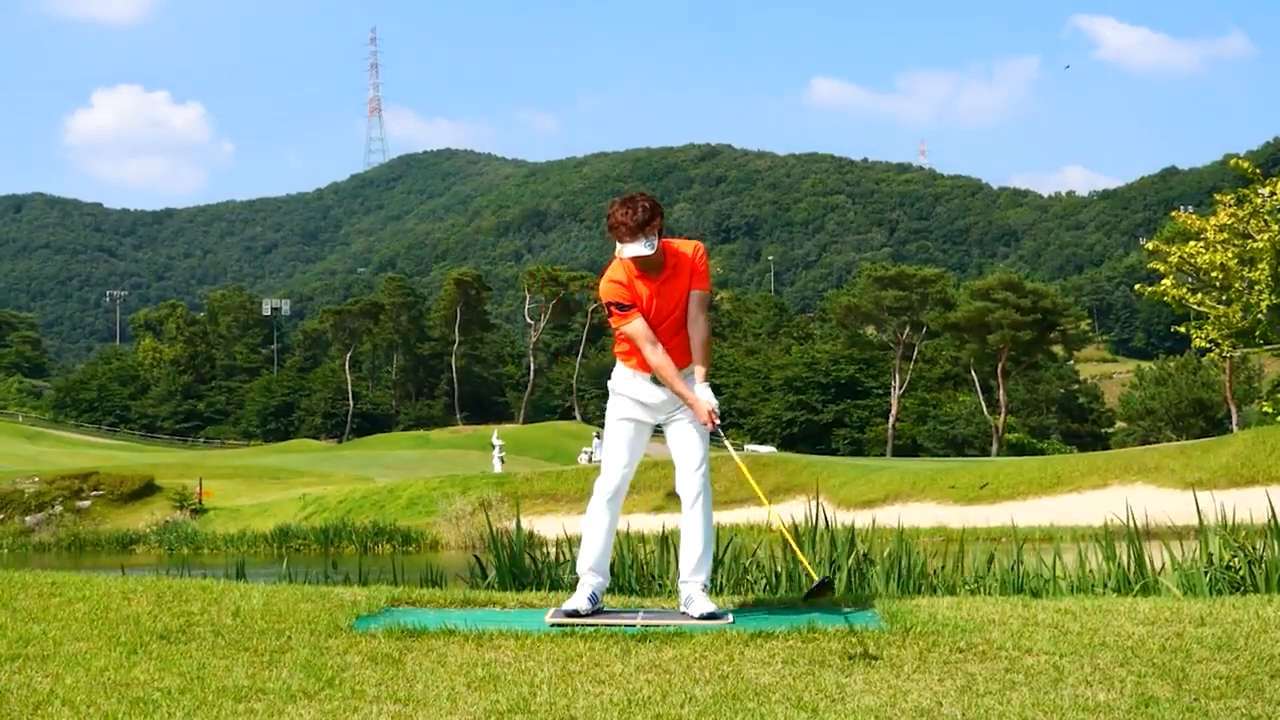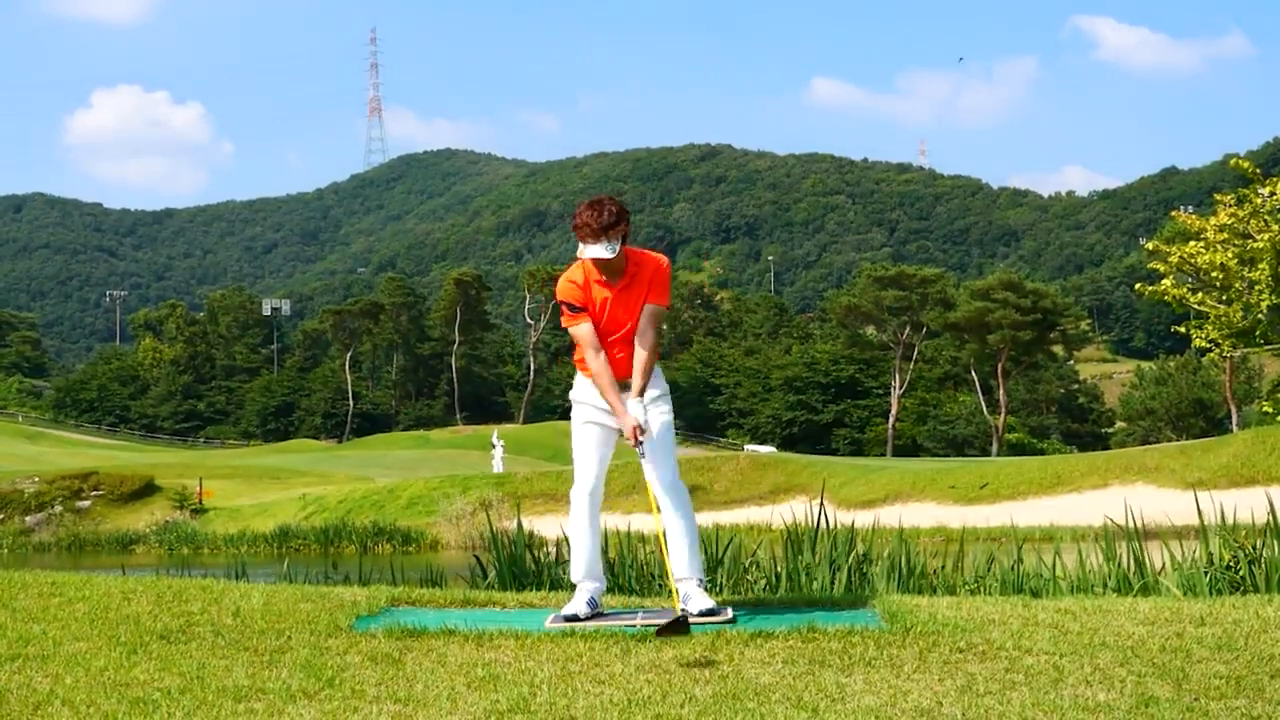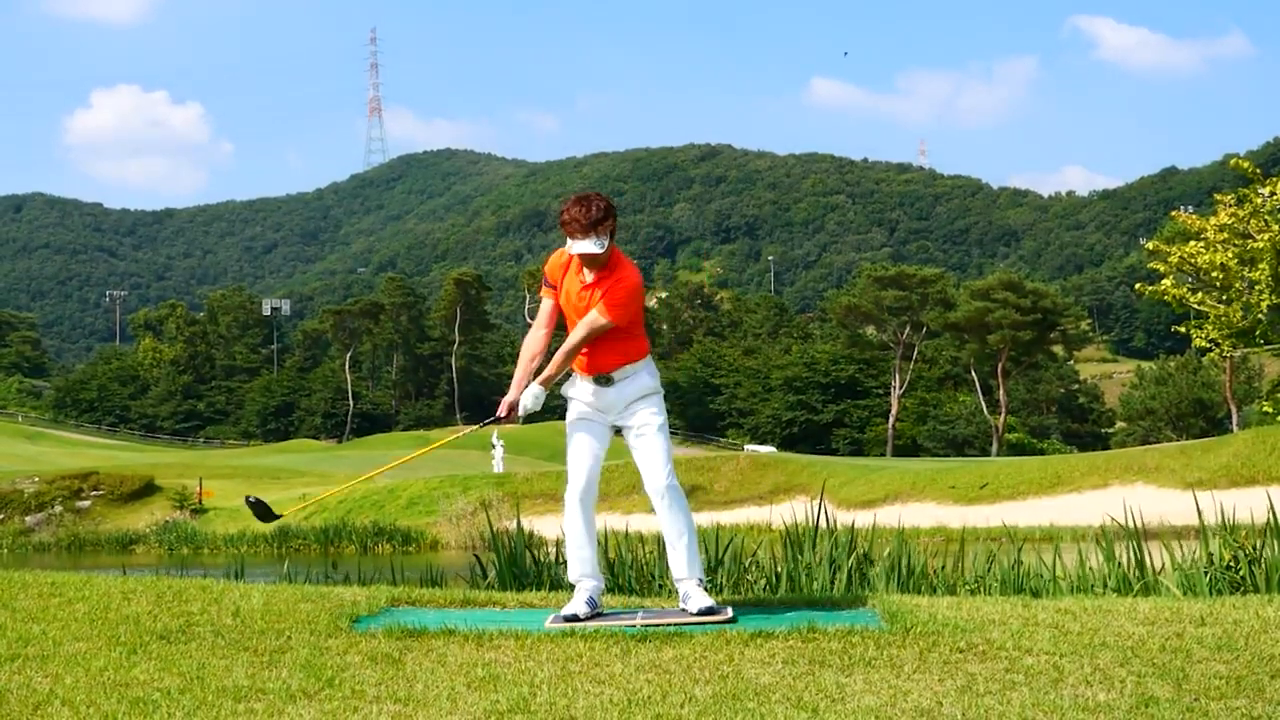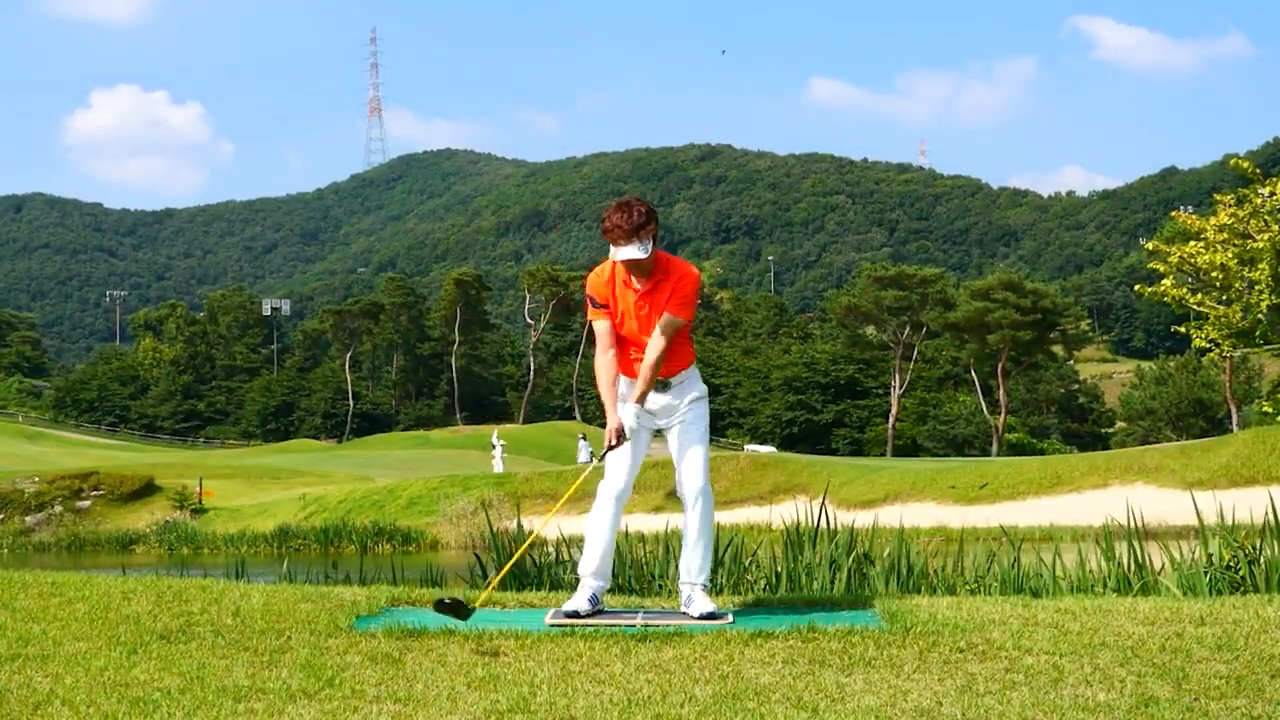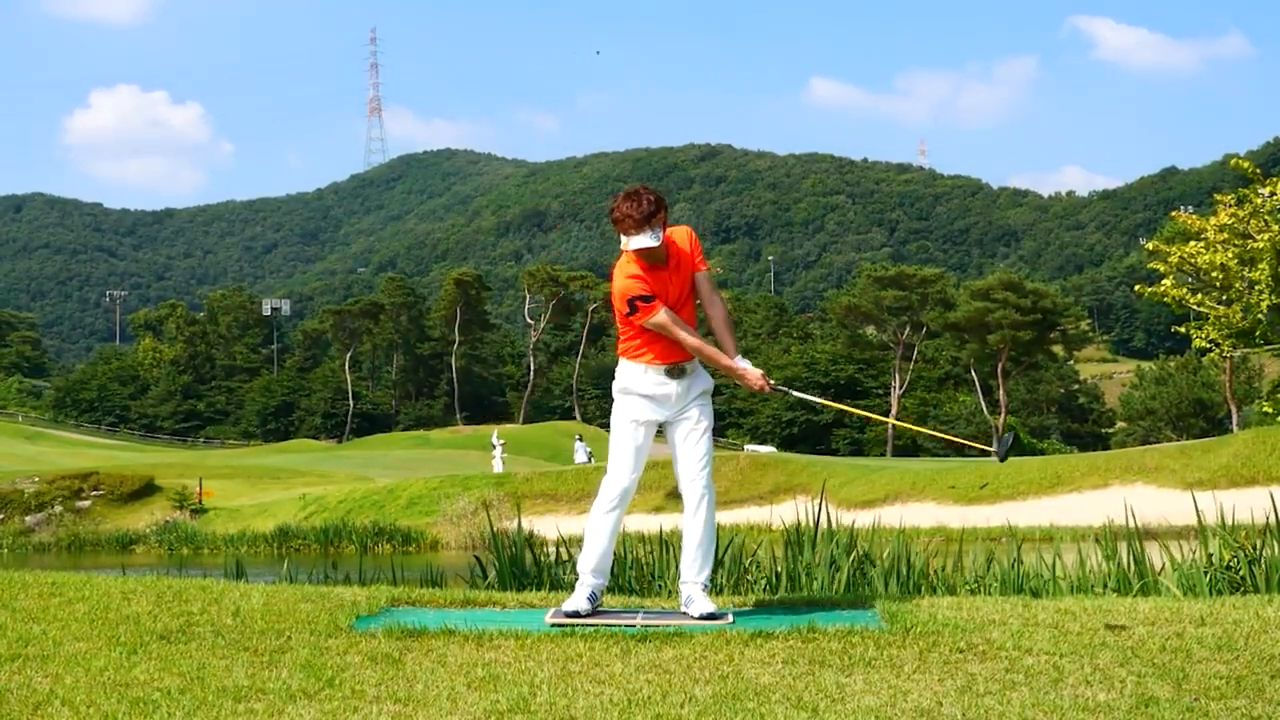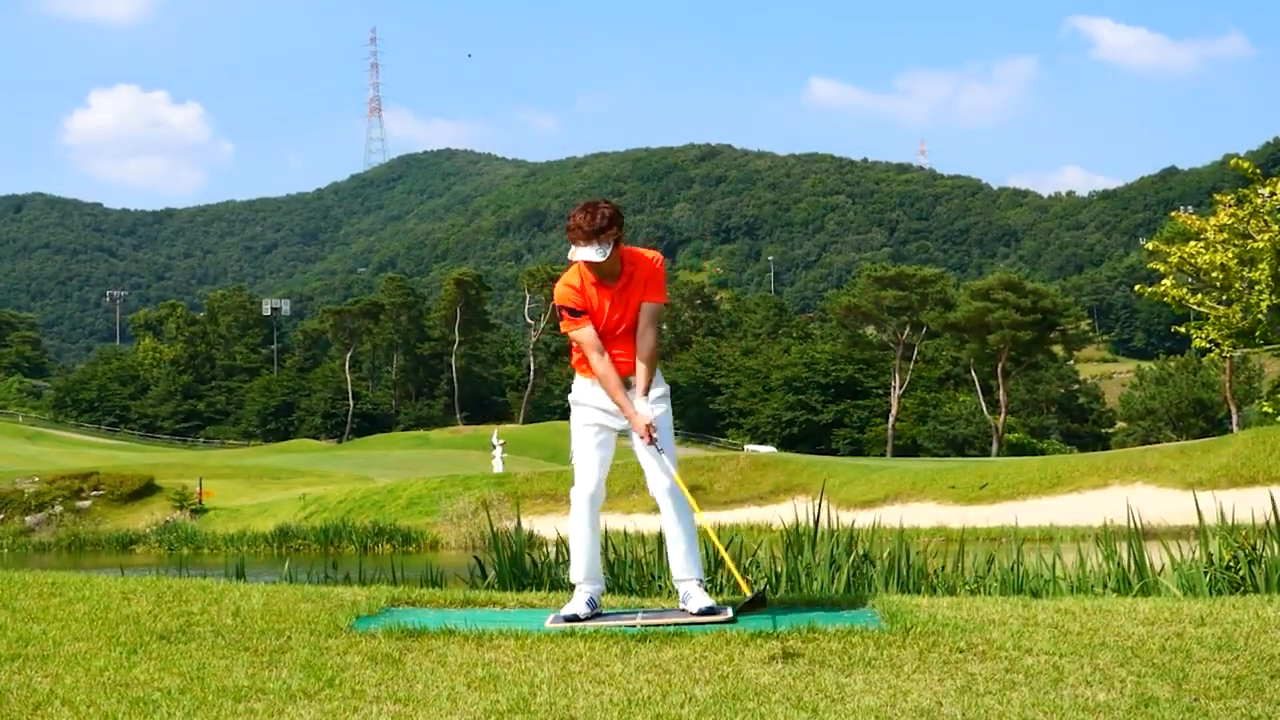
dt=0.5s
person 1, frame 1
left shoulder: (693, 254)
right shoulder: (614, 282)
left elbow: (697, 320)
right elbow: (650, 348)
left wrist: (702, 384)
right wrist: (692, 401)
left hip: (687, 382)
right hip: (632, 385)
left knee: (695, 483)
right knee: (610, 483)
left ankle: (694, 588)
right ankle: (591, 583)
person 1, frame 2
left shoulder: (655, 268)
right shoulder: (571, 284)
left elbow: (646, 336)
right elbow: (593, 354)
left wrist: (639, 398)
right wrist: (620, 413)
left hip: (645, 388)
right hip: (593, 393)
left knee: (668, 483)
right knee: (586, 489)
left ankle: (689, 585)
right ankle: (588, 589)
person 1, frame 3
left shoulder: (627, 280)
right shoulder: (558, 264)
left elbow: (578, 339)
right elbow: (541, 331)
left wrist: (540, 387)
right wrist: (516, 388)
left hip: (635, 384)
right hip: (586, 389)
left knee: (661, 482)
right knee: (579, 489)
left ankle: (689, 584)
right ankle: (586, 588)
person 1, frame 4
left shoulder: (685, 276)
right shoulder: (600, 280)
left elbow: (659, 345)
right elbow: (608, 351)
left wrist: (637, 404)
right wrist: (612, 412)
left hip: (682, 388)
right hip: (628, 390)
left knee: (696, 488)
right knee: (613, 488)
left ankle: (693, 588)
right ankle: (592, 586)
person 1, frame 5
left shoulder: (686, 239)
right shoulder: (628, 280)
left elbow: (711, 301)
right elbow: (682, 335)
left wrist: (737, 360)
right wrist: (737, 372)
left hip: (690, 379)
right hip: (640, 383)
left knee: (699, 487)
right knee: (619, 485)
left ankle: (694, 589)
right ankle: (589, 584)
person 1, frame 6
left shoulder: (650, 265)
right shoulder: (569, 288)
left elbow: (646, 336)
right elbow: (596, 357)
left wrist: (644, 399)
right wrist: (629, 413)
left hip: (644, 387)
right hip: (593, 393)
left knee: (666, 486)
right knee: (586, 491)
left ankle: (689, 585)
right ankle: (587, 590)
